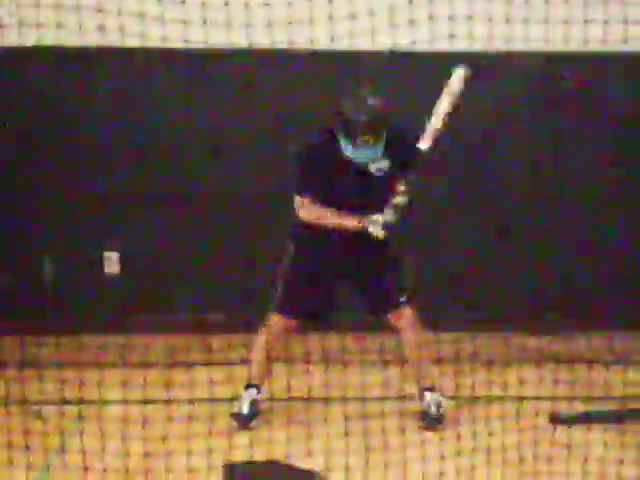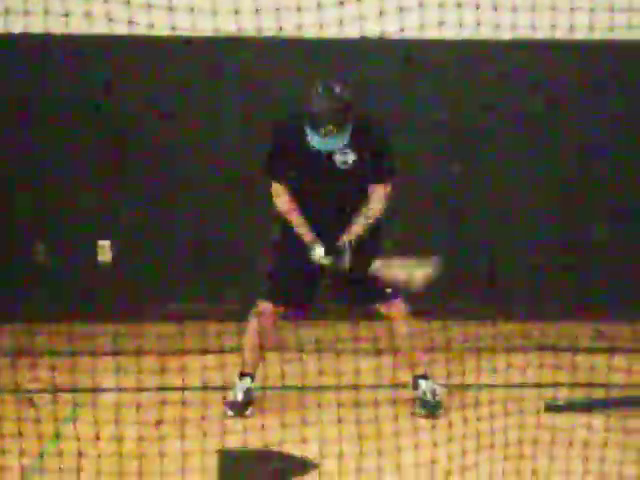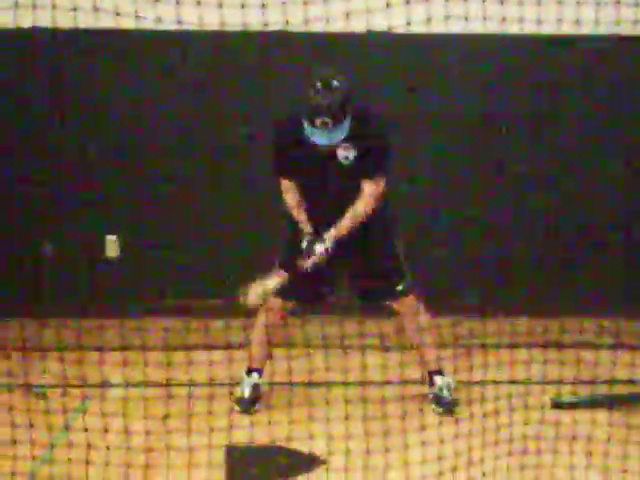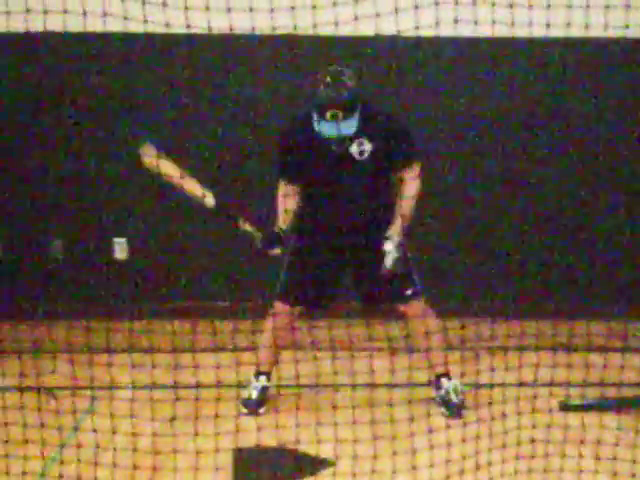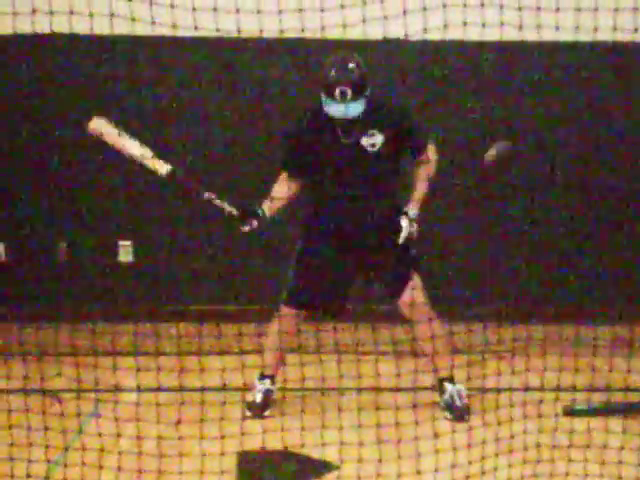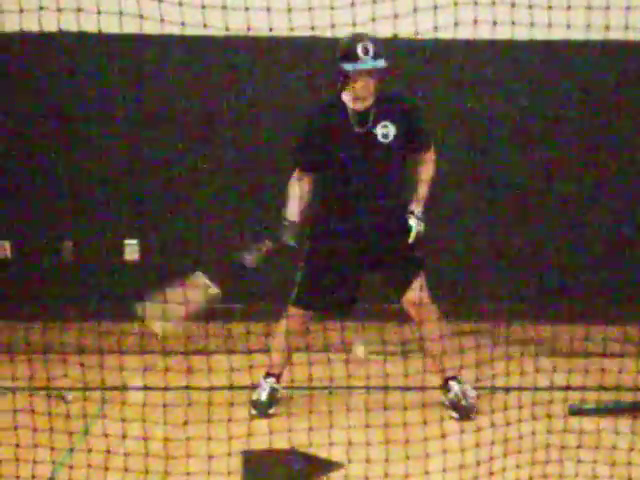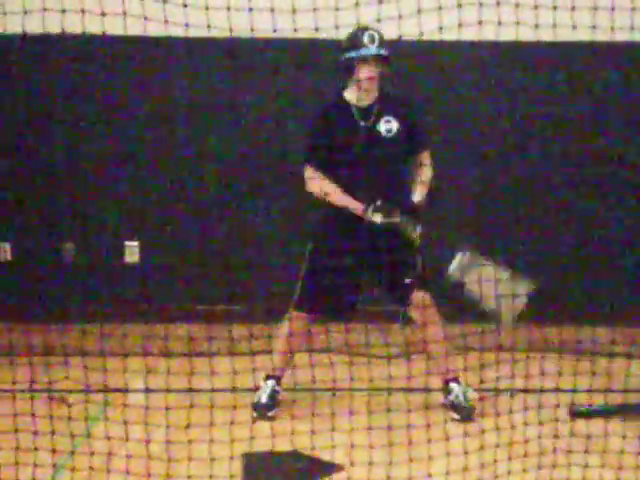
dt=0.3s
person 1, frame 1
left shoulder: (396, 142)
right shoulder: (318, 148)
left elbow: (405, 171)
right elbow: (305, 208)
left wrist: (399, 195)
right wrist: (361, 222)
left hip: (373, 243)
right hip: (318, 243)
left knee: (405, 315)
right knee: (279, 320)
left ankle: (428, 394)
right ankle: (251, 394)
person 1, frame 2
left shoulder: (370, 135)
right shoulder: (287, 135)
left elbow: (380, 193)
right elbow: (280, 193)
left wrist: (350, 239)
right wrist: (311, 242)
left hip: (354, 236)
right hip: (301, 232)
left knee: (394, 305)
right knee: (267, 307)
left ankle: (422, 382)
right ankle: (244, 383)
person 1, frame 3
left shoulder: (370, 128)
right shoulder: (289, 132)
left elbow: (371, 195)
right elbow: (289, 185)
left wrist: (331, 238)
right wrist: (307, 233)
left hip: (366, 228)
right hip: (310, 229)
left knee: (406, 300)
right knee: (276, 302)
left ankle: (436, 378)
right ankle: (253, 378)
person 1, frame 4
left shoulder: (383, 125)
right shoulder: (297, 133)
left elbow: (410, 178)
right elbow: (290, 187)
left wrist: (396, 235)
right wrist: (282, 230)
left hip: (375, 231)
right hip: (318, 232)
left knee: (414, 304)
right knee: (283, 307)
left ankle: (444, 381)
right ankle: (260, 381)
person 1, frame 5
left shoulder: (391, 117)
right shoulder: (308, 127)
left elbow: (427, 157)
right elbow: (291, 178)
left wrist: (412, 209)
right wrist: (264, 211)
left hip: (385, 229)
right hip: (327, 233)
left knee: (415, 302)
right knee: (291, 309)
left ankle: (447, 384)
right ankle: (266, 384)
person 1, frame 6
left shoulder: (401, 110)
right shoulder: (322, 119)
left elbow: (426, 157)
right elbow: (303, 175)
left wrist: (417, 208)
right wrist: (292, 219)
left hip: (392, 226)
right hip: (336, 229)
left knee: (419, 301)
right knee: (299, 308)
left ankle: (452, 384)
right ankle: (271, 382)
person 1, frame 7
left shoulder: (402, 109)
right shoulder: (328, 116)
left elbow: (422, 160)
right elbow: (314, 180)
left wrist: (416, 199)
right wrist: (363, 208)
left hip: (394, 230)
right hip: (340, 231)
left knee: (422, 303)
right knee: (302, 310)
left ankle: (452, 385)
right ankle: (272, 383)
